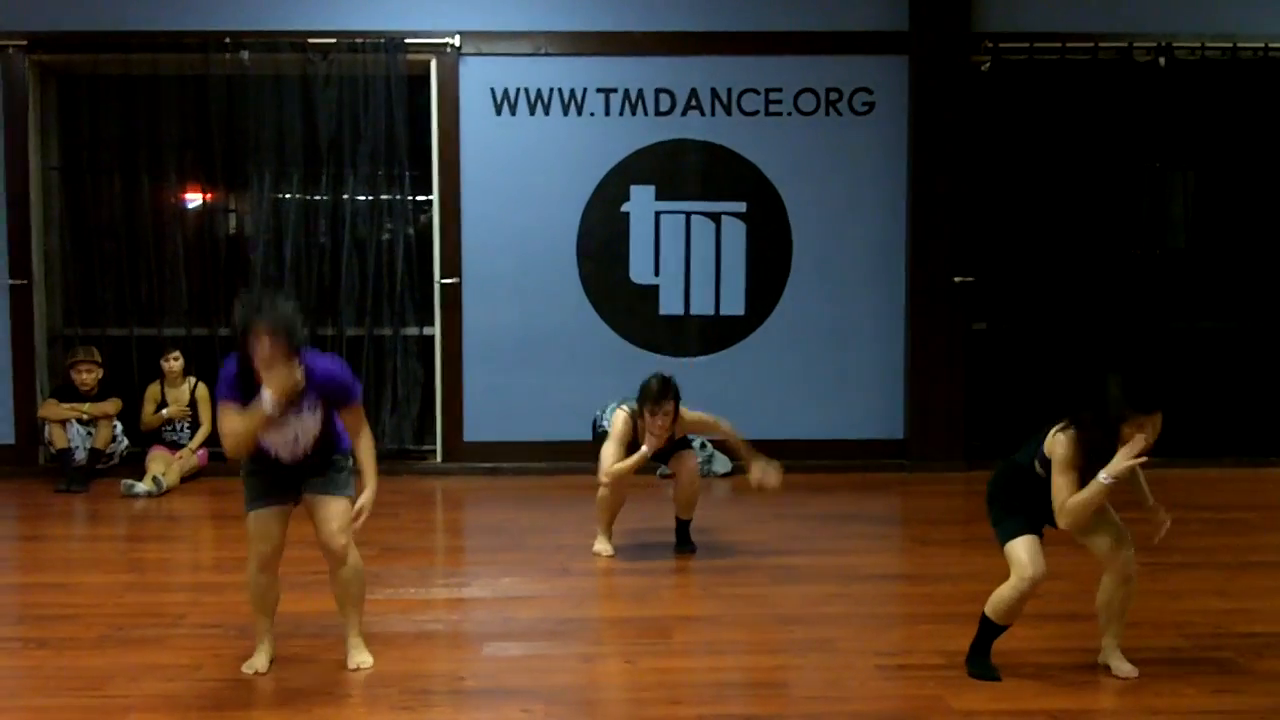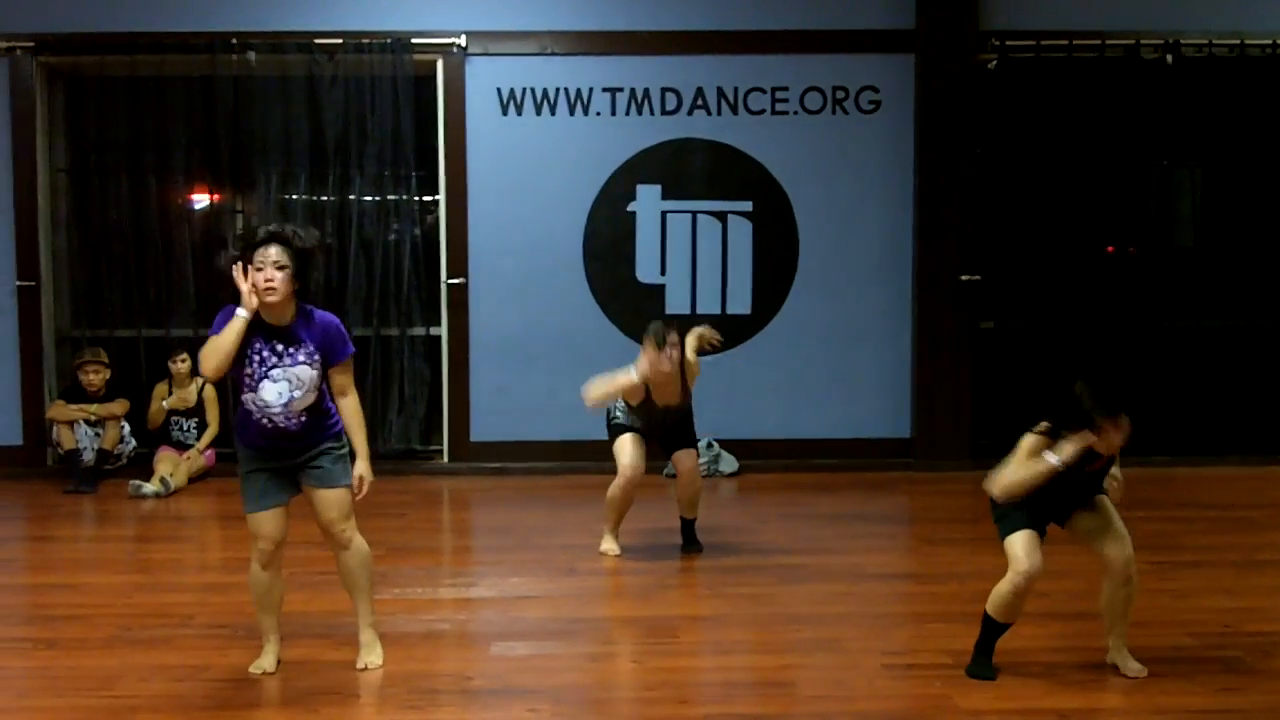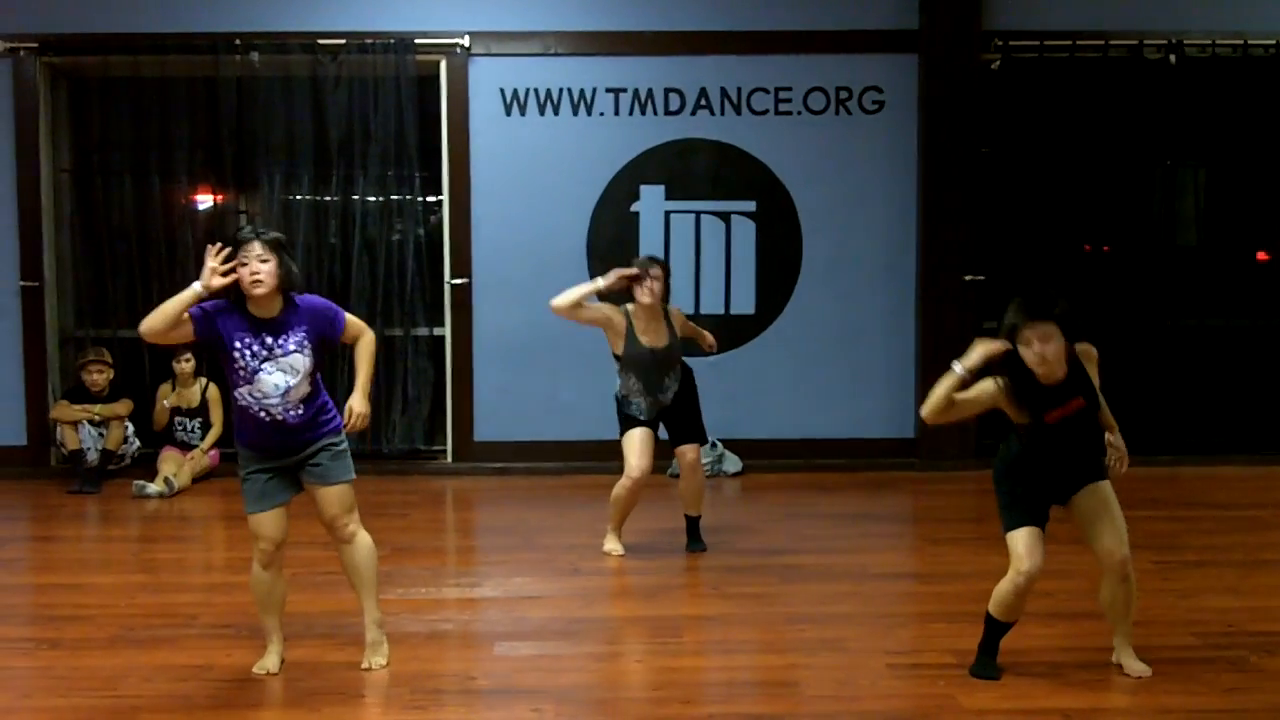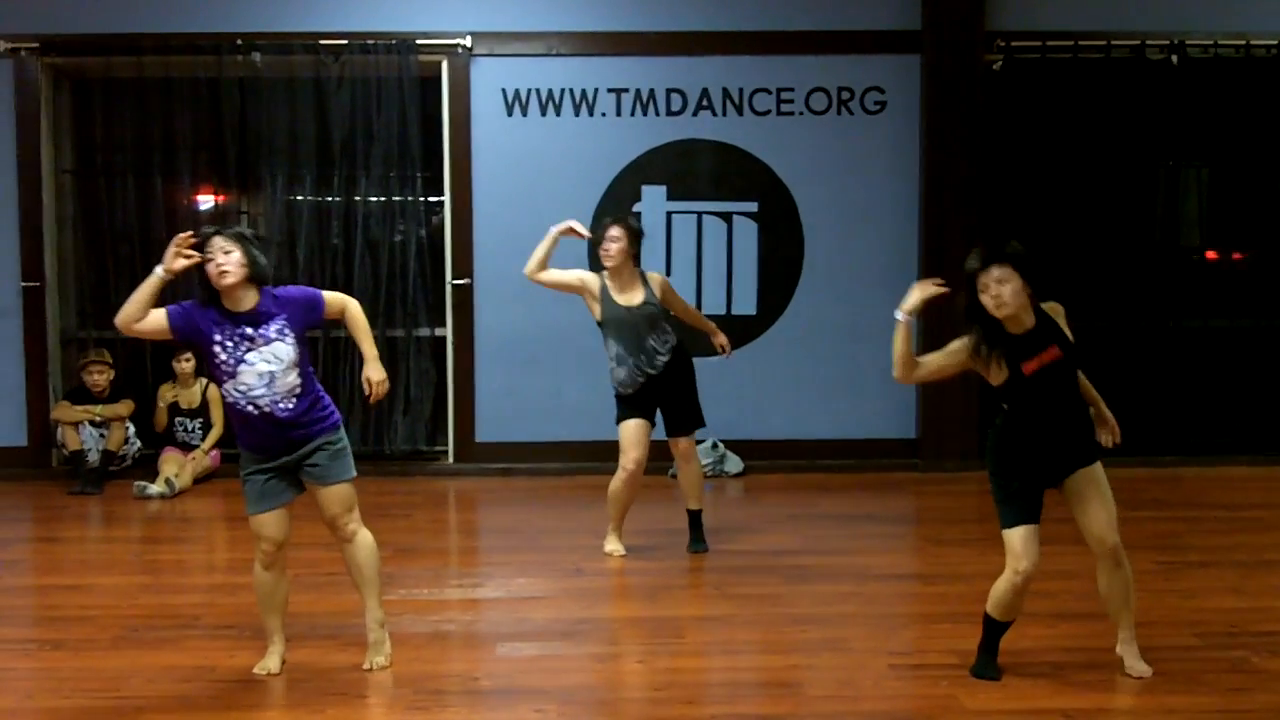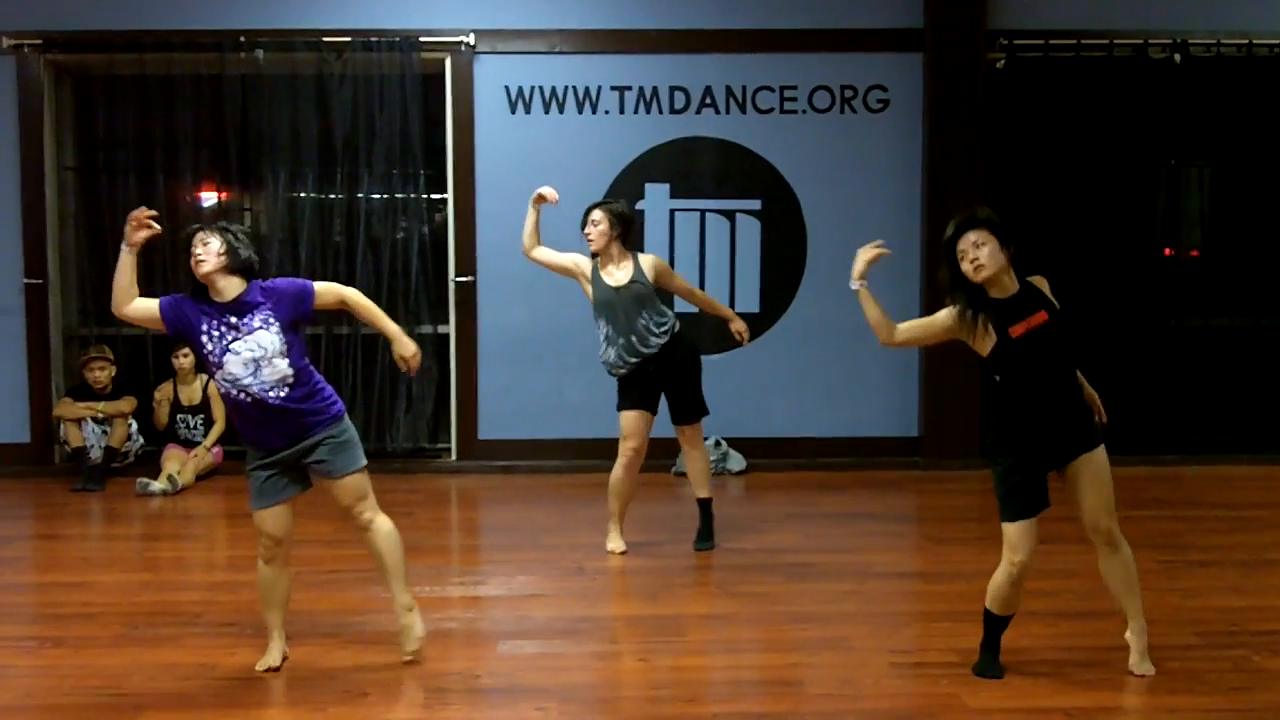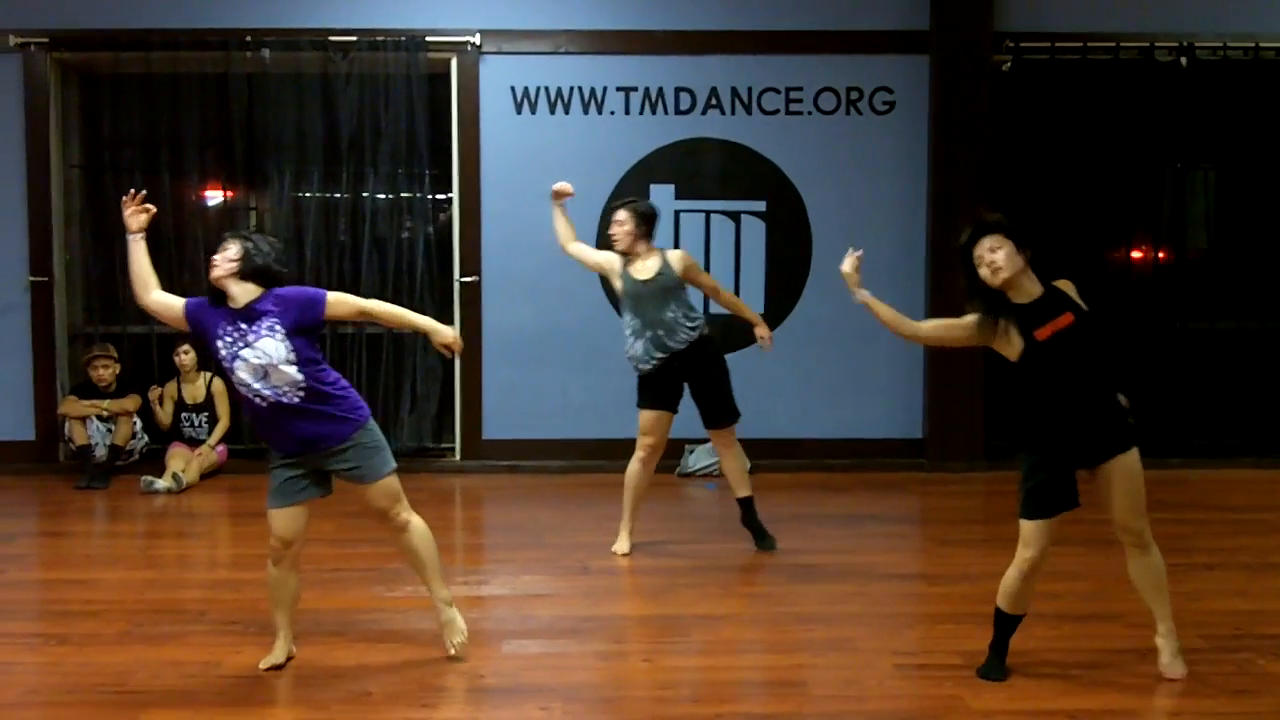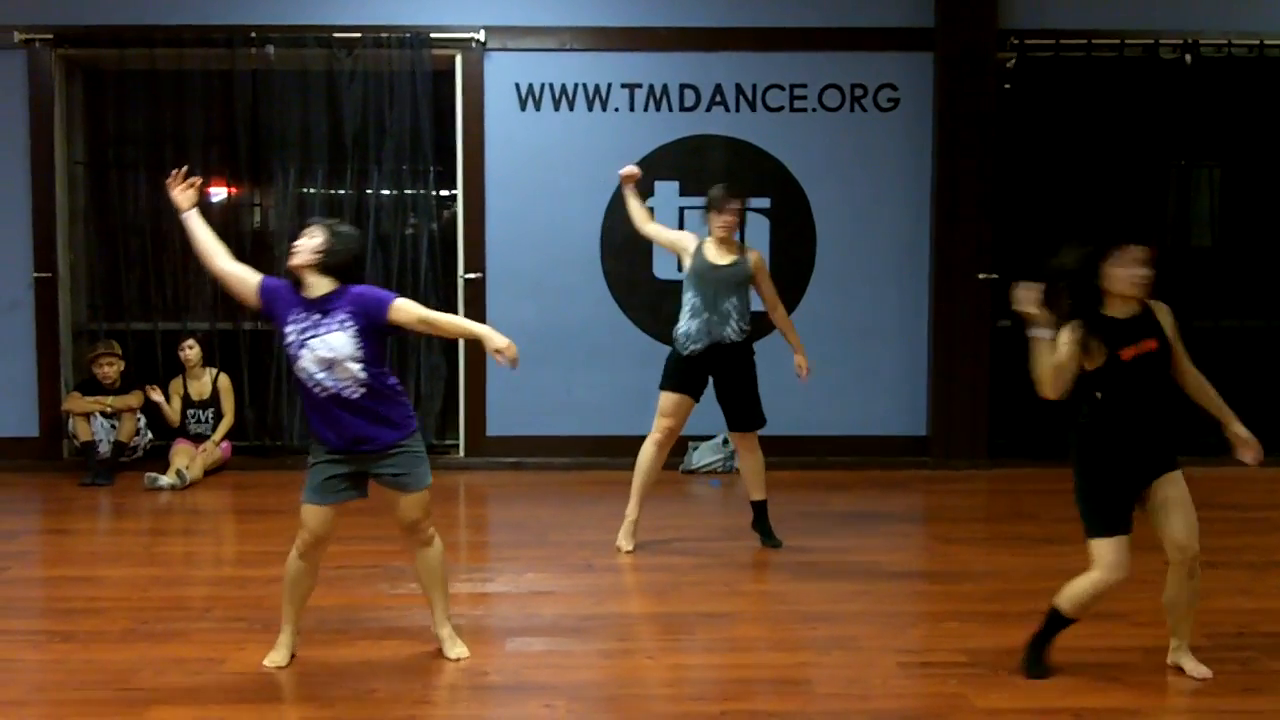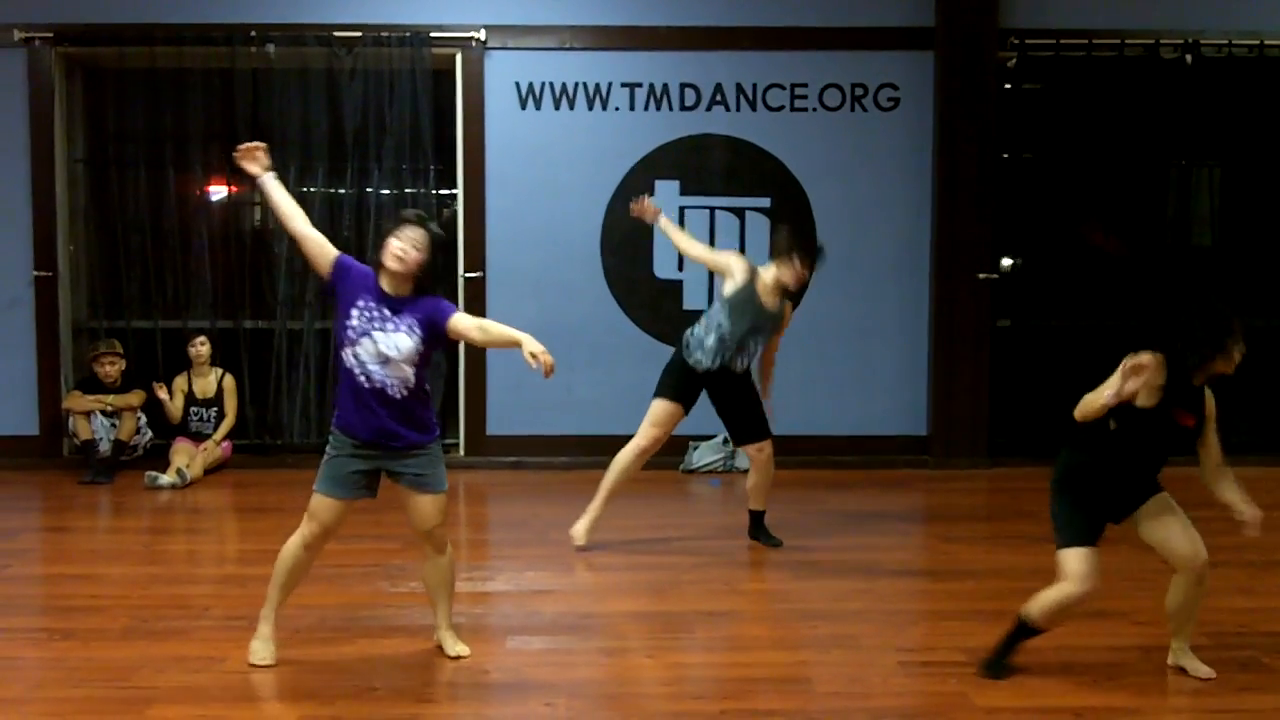
dt=0.3s
person 1, frame 1
left shoulder: (328, 372)
right shoulder: (236, 376)
left elbow: (359, 429)
right elbow: (233, 445)
left wrist: (369, 487)
right wrist: (267, 403)
left hip: (325, 463)
right hip: (267, 469)
left knee: (338, 544)
right knee: (263, 553)
left ankle: (355, 639)
right ankle: (263, 644)
person 1, frame 2
left shoulder: (324, 327)
right shoulder: (233, 320)
left elbow: (345, 393)
right elbow: (209, 370)
left wrist: (362, 456)
right wrist: (245, 311)
left hip: (320, 446)
right hip: (260, 455)
left knee: (342, 532)
right knee: (266, 547)
left ankle: (367, 632)
right ankle: (270, 644)
person 1, frame 3
left shoulder: (311, 311)
right shoulder: (221, 319)
left elbow: (363, 334)
right elbow: (150, 330)
left wrist: (361, 391)
right wrist: (201, 287)
left hip: (320, 439)
right hip: (259, 453)
left knee: (345, 527)
right knee: (267, 547)
left ankle: (374, 628)
right ankle: (273, 644)
person 1, frame 4
left shoulder: (290, 302)
right shoulder: (200, 317)
left elbow: (347, 304)
right elbow: (127, 322)
left wrist: (372, 360)
right wrist: (164, 271)
left hip: (319, 435)
right hip: (260, 453)
left knee: (347, 525)
right knee: (269, 547)
left ankle: (376, 626)
right ankle: (275, 644)
person 1, frame 5
left shoulder: (275, 295)
right shoulder: (190, 312)
left elbow: (344, 295)
right elbow: (124, 306)
left wrist: (397, 336)
right wrist: (131, 249)
left hip: (322, 425)
right hip: (265, 447)
left knee: (365, 513)
right knee: (272, 543)
left ankle: (406, 609)
right ankle: (276, 642)
person 1, frame 6
left shoulder: (289, 303)
right shoulder: (209, 316)
left elbow: (361, 307)
right elbow: (148, 296)
left wrist: (430, 326)
right wrist: (135, 236)
left hip: (347, 429)
right hip: (289, 450)
left knee: (397, 516)
right knee: (282, 545)
left ankle: (445, 605)
right ankle: (283, 640)
person 1, frame 7
left shoulder: (363, 301)
right shoulder: (282, 298)
left elbow: (424, 318)
right elbow: (222, 265)
left wrist: (484, 332)
right wrist: (187, 210)
left hip: (392, 438)
right hip: (330, 448)
left knee: (419, 529)
right knee: (310, 541)
left ankle: (443, 628)
right ankle: (285, 637)
person 1, frame 8
left shoulder: (429, 309)
right shoulder: (353, 280)
left elbow: (475, 329)
right elbow: (303, 232)
left wrist: (524, 339)
right wrist: (266, 177)
left hip: (414, 442)
right hip: (353, 440)
left knee: (433, 534)
right knee: (314, 532)
left ankle: (445, 629)
right ankle: (266, 624)
person 2, frame 1
left shoulder: (1129, 436)
right shoulder: (1070, 441)
right elbow: (1067, 520)
left wrist: (1149, 500)
right wrist: (1110, 475)
right hip: (1016, 494)
left knee: (1122, 559)
right knee: (1028, 574)
left ankle: (1110, 647)
right ankle: (978, 650)
person 2, frame 2
left shoulder: (1113, 430)
right shoulder: (1045, 437)
right elbow: (998, 488)
left wrist: (1111, 469)
right wrist: (1057, 457)
left hip: (1079, 490)
right hip: (1023, 499)
left knee: (1122, 559)
right knee: (1025, 570)
left ankle: (1117, 647)
right ankle: (982, 652)
person 2, frame 3
left shoulder: (1085, 356)
right shoulder: (1007, 387)
right elbow: (931, 414)
left wrist: (1113, 432)
right wrist: (965, 365)
left hip: (1081, 466)
right hip: (1024, 476)
left knee: (1118, 560)
right knee: (1026, 569)
left ankle: (1123, 648)
right ankle: (985, 651)
person 2, frame 4
left shoulder: (1054, 315)
right shoulder: (980, 347)
right elbow: (906, 372)
left wrist: (1099, 406)
right wrist: (906, 312)
left hip: (1073, 446)
right hip: (1017, 460)
left knee: (1109, 546)
right knee: (1022, 568)
left ankle: (1127, 644)
right ankle: (986, 651)
person 2, frame 5
left shoulder: (1040, 288)
right shoulder: (967, 317)
right elbow: (890, 335)
left wrist: (1083, 388)
right wrist: (859, 281)
left hip: (1075, 426)
right hip: (1018, 440)
left knee: (1106, 534)
right knee: (1017, 559)
left ankle: (1138, 633)
right ankle: (989, 649)
person 2, frame 6
left shoulder: (1066, 291)
right shoulder: (993, 324)
right elbow: (915, 330)
left wrist: (1110, 389)
right wrist: (861, 291)
left hip: (1108, 424)
right hip: (1050, 439)
left knee: (1135, 535)
right knee: (1031, 557)
left ankle: (1167, 637)
right ankle: (997, 650)
person 2, frame 7
left shoulder: (1158, 315)
right shoulder: (1081, 330)
left elbow: (1188, 376)
right elbow: (1051, 390)
left wrist: (1234, 425)
right wrist: (1040, 328)
left hip: (1154, 451)
right hip: (1100, 459)
left knee: (1186, 553)
right knee: (1111, 572)
left ankle: (1179, 649)
right ankle: (1040, 643)
person 2, frame 8
left shoulder: (1205, 399)
right shoulder: (1152, 368)
left elbow: (1214, 468)
right elbow: (1082, 414)
left wrist: (1241, 505)
right wrist: (1117, 391)
left hip: (1135, 484)
right hip: (1081, 481)
left knee: (1195, 560)
right knee: (1077, 585)
left ankle: (1180, 649)
right ankle: (1006, 647)
person 3, frame 1
left shoulder: (684, 420)
right shoulder: (623, 419)
left elbow: (723, 430)
right elbow: (605, 477)
left wrist: (753, 461)
right wrist: (645, 451)
right hip: (610, 428)
left knee: (690, 471)
right knee: (615, 478)
left ankle: (683, 533)
right ankle: (603, 535)
person 3, frame 2
left shoulder: (688, 367)
right shoulder: (630, 382)
left elbow: (694, 335)
right elbow: (590, 395)
left wrist: (702, 335)
right wrist: (638, 373)
right hip: (629, 420)
left knee: (691, 472)
right knee: (631, 472)
left ankle: (689, 532)
right ankle: (610, 533)
person 3, frame 3
left shoulder: (673, 316)
right shoulder: (616, 319)
right elbow: (559, 305)
left wrist: (703, 335)
right wrist: (601, 283)
left hip: (678, 394)
right hip: (637, 405)
left knee: (691, 461)
right knee: (637, 472)
left ankle: (693, 531)
right ankle: (612, 533)
person 3, frame 4
left shoulder: (656, 282)
right shoulder: (592, 284)
left elbow: (683, 310)
right elbow: (533, 271)
left wrist: (714, 331)
right wrist: (557, 233)
left hip: (674, 371)
right hip: (632, 385)
left knee: (685, 449)
right knee: (632, 464)
left ankle: (696, 527)
right ankle: (613, 533)
person 3, frame 5
left shoulder: (648, 264)
right shoulder: (584, 269)
left elbow: (690, 292)
right elbow: (532, 250)
left wrist: (730, 316)
right wrist: (535, 206)
left hip: (675, 353)
right hip: (634, 368)
left knee: (691, 436)
right knee: (630, 450)
left ankle: (705, 520)
right ankle: (614, 529)
person 3, frame 6
left shoulder: (676, 260)
right shoulder: (615, 266)
left elbow: (716, 291)
right elbow: (569, 245)
left wrist: (756, 321)
right wrist: (558, 205)
left hip: (699, 353)
right hip: (657, 366)
left knee: (724, 437)
right knee: (647, 448)
left ankle: (751, 517)
right ankle: (625, 530)
person 3, frame 7
left shoulder: (753, 260)
right shoulder: (690, 247)
left elbow: (775, 308)
right elbow: (645, 224)
left wrist: (796, 349)
right wrist: (629, 187)
left hip: (735, 353)
right hip: (690, 351)
left knee: (746, 440)
right knee: (662, 432)
left ankle: (761, 519)
right ankle: (630, 518)
person 3, frame 8
left shoulder: (783, 309)
right shoulder: (738, 268)
left elbow: (767, 357)
right elbow: (689, 246)
left wrist: (763, 392)
right wrist: (658, 217)
left hip: (732, 375)
right hip: (692, 362)
left knee: (762, 450)
right knee: (648, 439)
left ankle: (757, 524)
right ankle: (591, 515)
